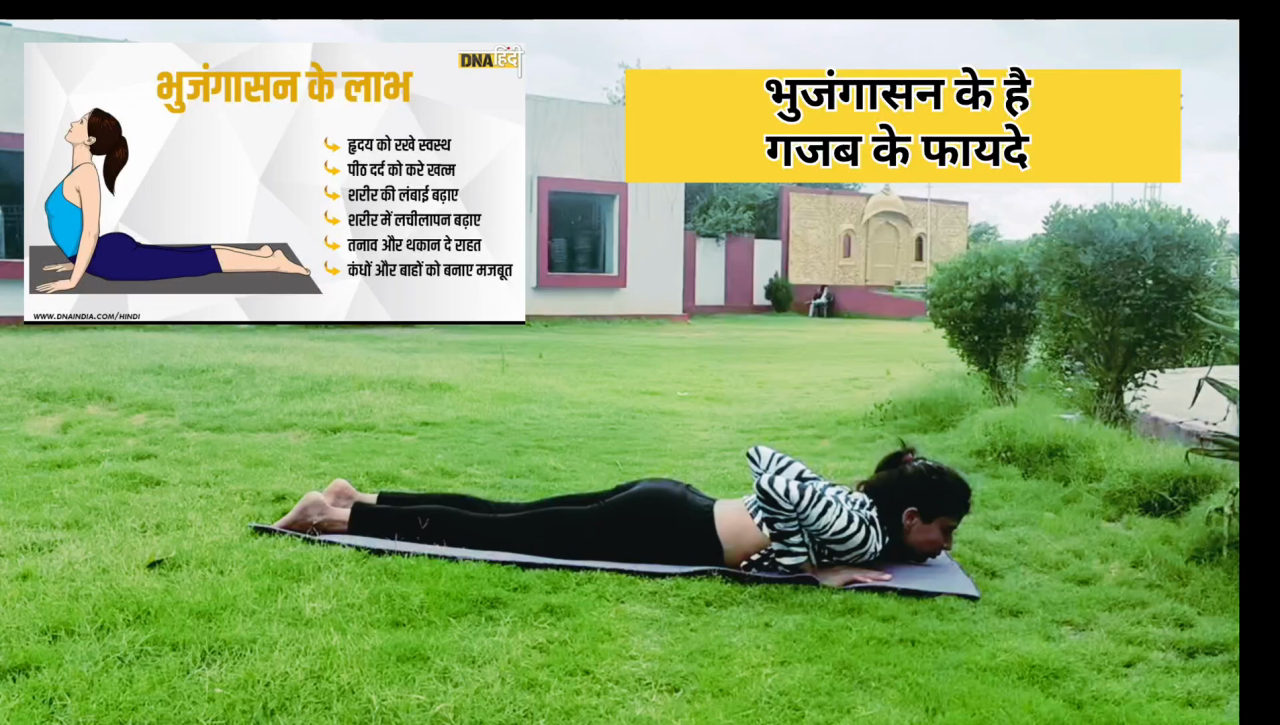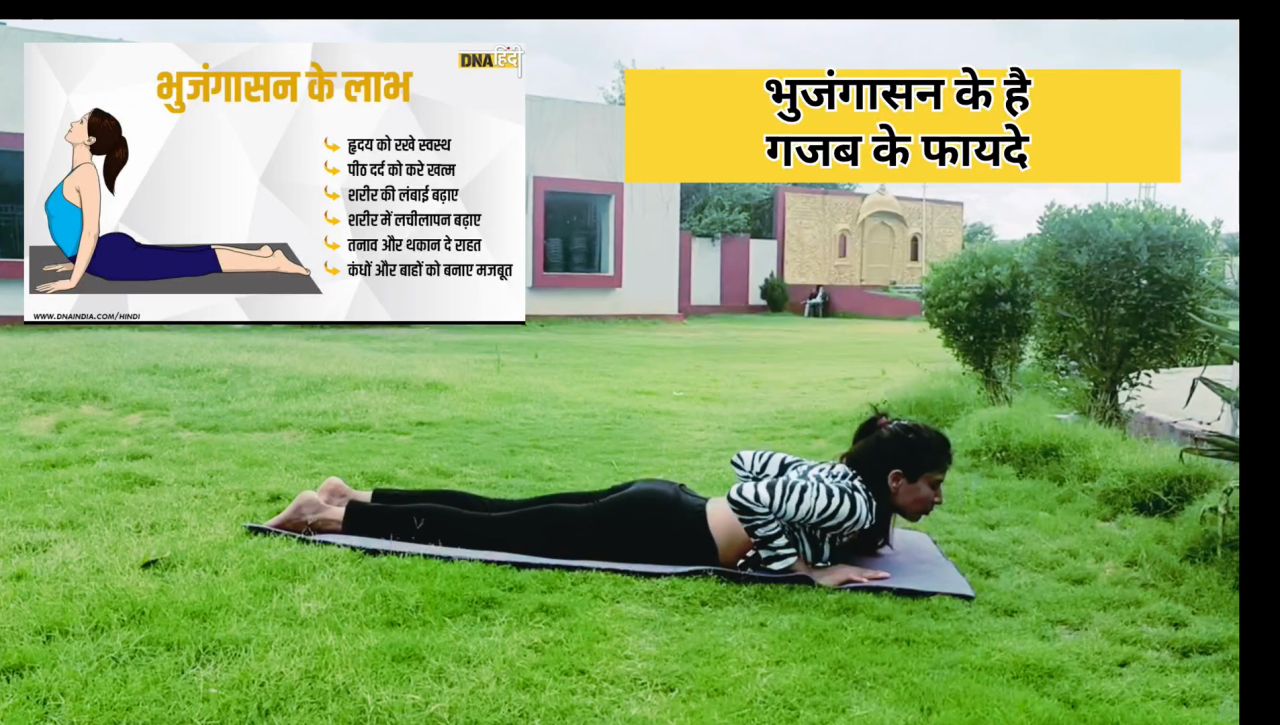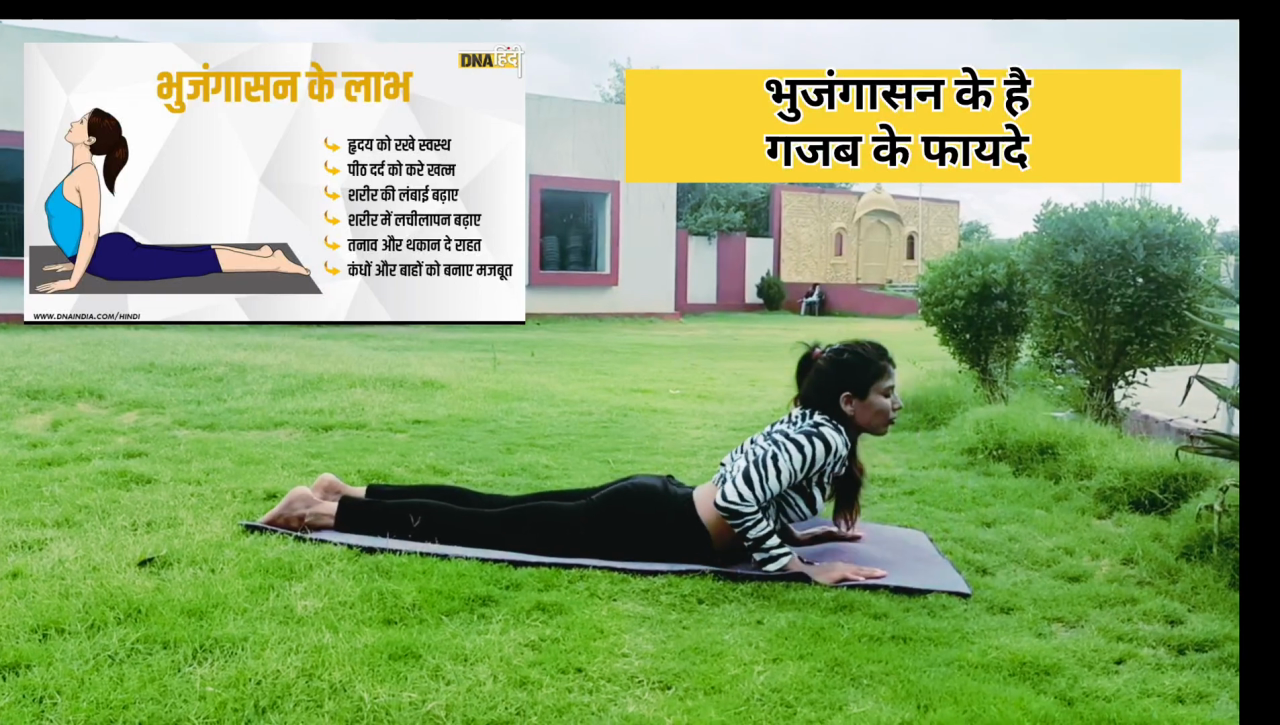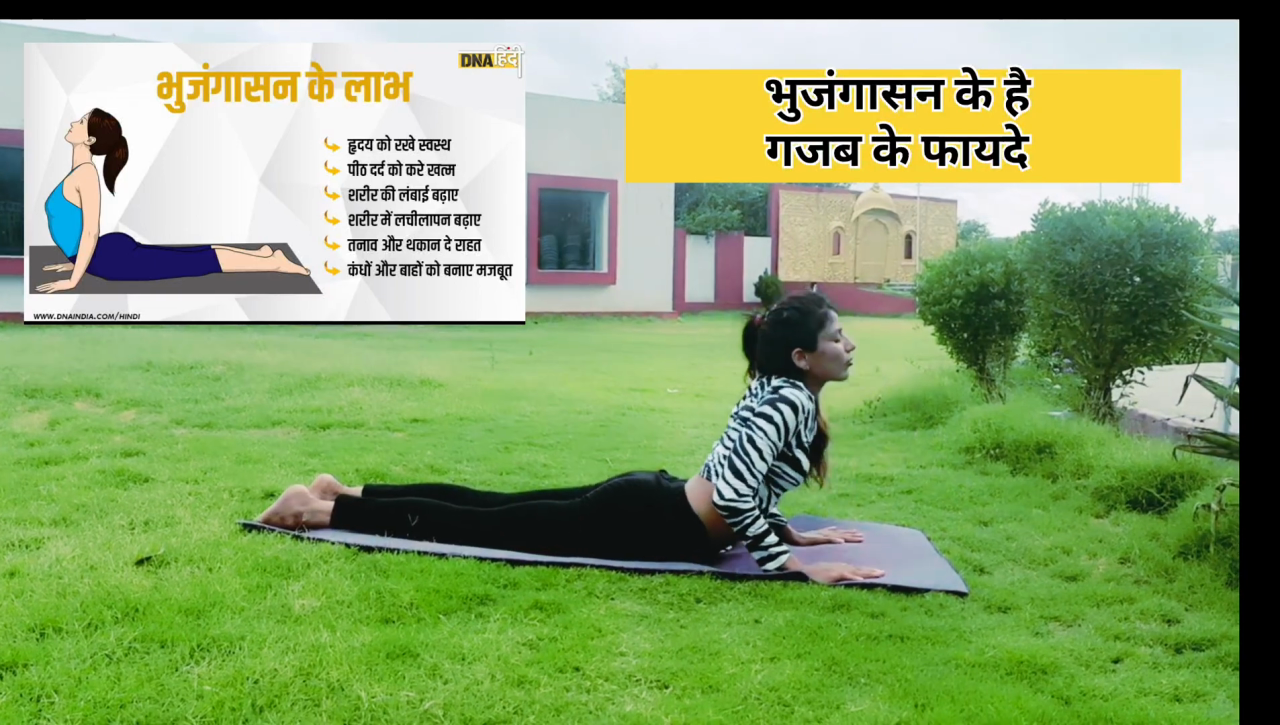
dt=0.3s
person 1, frame 1
left shoulder: (856, 503)
right shoulder: (865, 532)
left elbow: (764, 457)
right elbow: (777, 491)
right wrist: (814, 567)
left hip: (667, 510)
right hip: (665, 530)
left knee: (503, 513)
right knee: (489, 531)
left ankle: (356, 498)
right ankle: (335, 515)
person 1, frame 2
left shoulder: (842, 478)
right shoulder: (856, 504)
left elbow: (748, 460)
right elbow: (749, 498)
right wrist: (802, 567)
left hip: (661, 510)
right hip: (659, 532)
left knee: (496, 518)
right knee: (486, 530)
left ankle: (349, 496)
right ankle: (330, 515)
person 1, frame 3
left shoulder: (810, 422)
right shoulder: (827, 440)
right elbow: (737, 502)
left wrist: (798, 533)
right wrist: (797, 565)
left hip: (651, 507)
right hip: (651, 527)
left knee: (491, 507)
right knee: (475, 526)
left ankle: (346, 493)
right ankle: (321, 511)
person 1, frame 4
left shoulder: (779, 390)
right shoulder: (791, 401)
right elbow: (732, 498)
left wrist: (790, 531)
right wrist: (796, 565)
left hip: (648, 502)
right hip: (644, 525)
left knee: (487, 509)
right knee: (469, 526)
left ankle: (343, 492)
right ankle: (317, 510)
person 2, frame 1
left shoulder: (86, 173)
right shoulder: (79, 171)
left elbow: (91, 232)
left wrist: (73, 280)
right wrist: (75, 261)
left hip: (114, 258)
right hip: (109, 254)
left knee: (199, 261)
left ankle: (272, 262)
person 2, frame 2
left shoulder: (85, 173)
right shoulder: (78, 171)
left elbow: (90, 232)
left wrist: (73, 280)
right wrist: (75, 261)
left hip: (114, 258)
right hip: (109, 253)
left knee: (197, 261)
left ankle: (272, 262)
person 2, frame 3
left shoulder: (86, 173)
right shoulder: (79, 171)
left elbow: (91, 232)
left wrist: (73, 280)
right wrist: (75, 261)
left hip: (115, 258)
right hip: (110, 254)
left knee: (198, 261)
left ankle: (273, 262)
right ankle: (259, 253)
person 2, frame 4
left shoulder: (86, 173)
right shoulder: (79, 171)
left elbow: (91, 232)
left wrist: (74, 280)
right wrist: (76, 261)
left hip: (114, 258)
right hip: (109, 253)
left knee: (198, 261)
left ankle: (272, 263)
